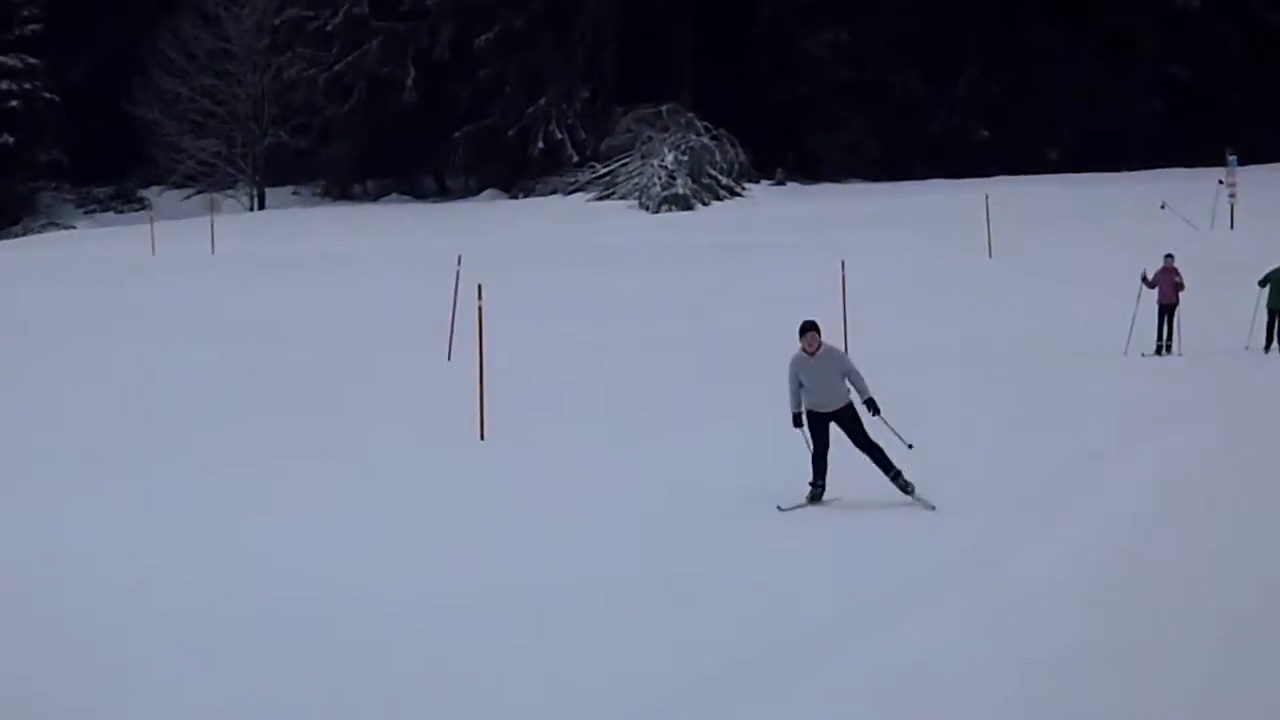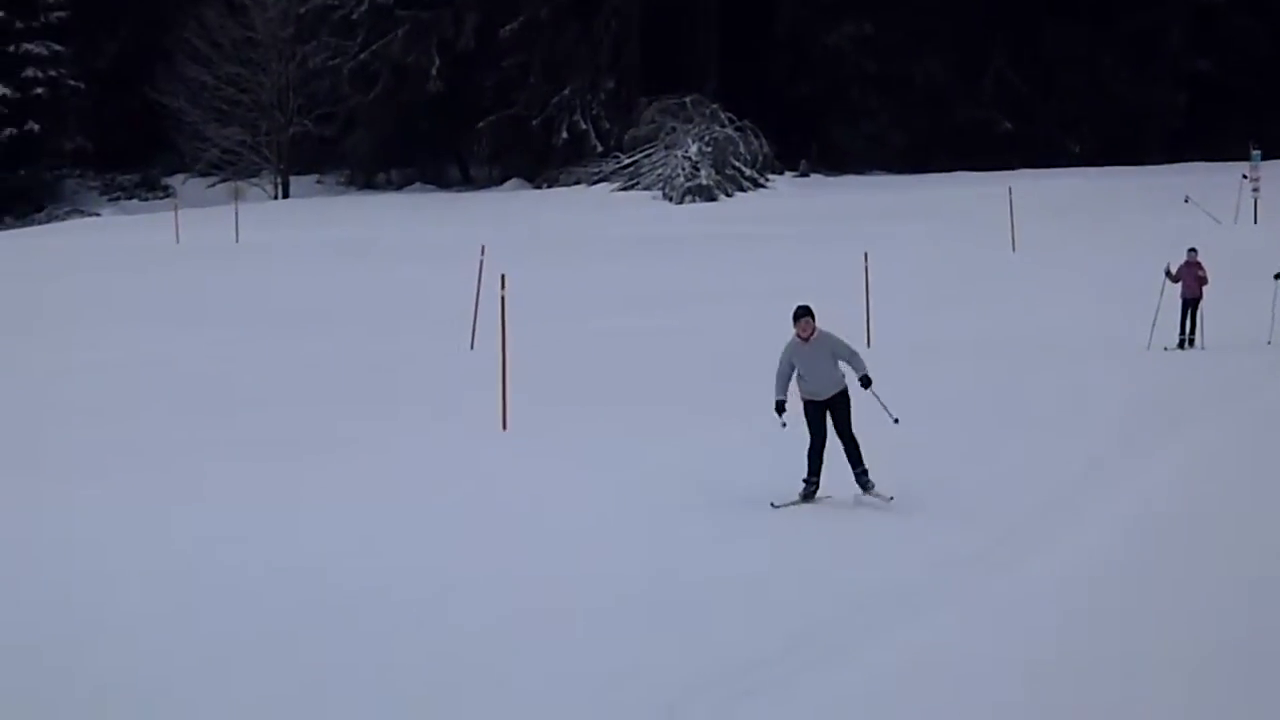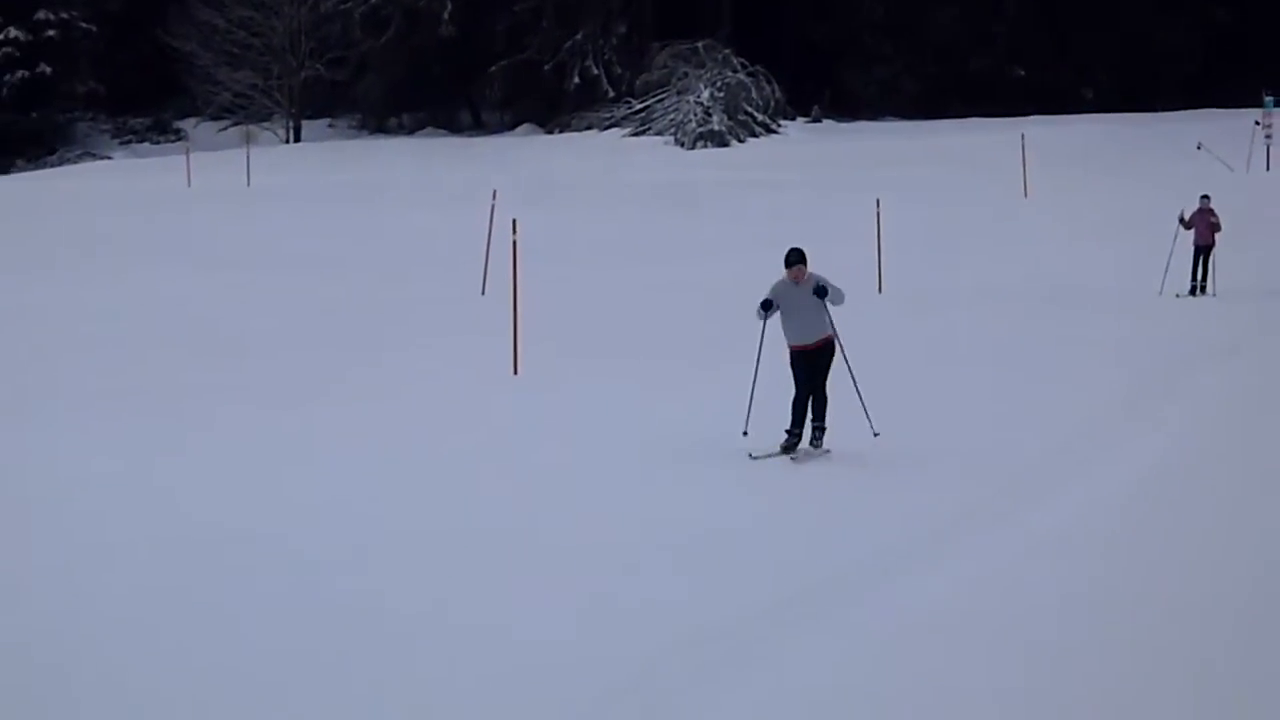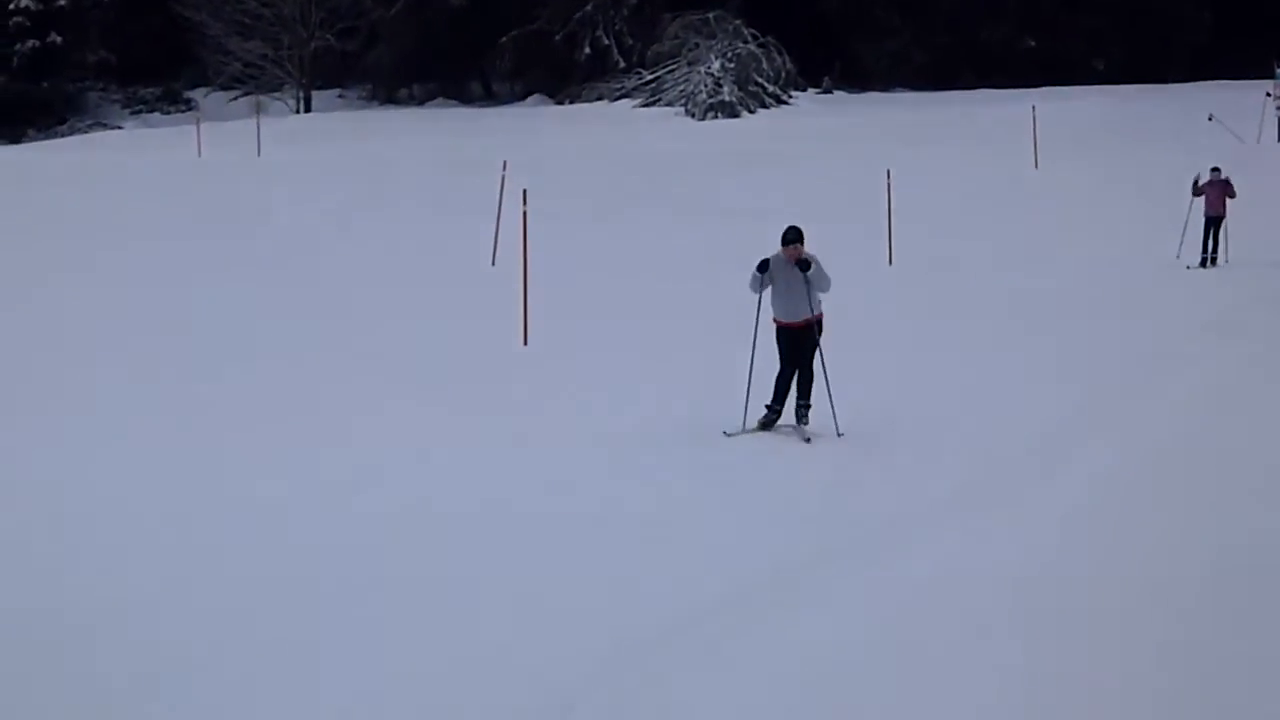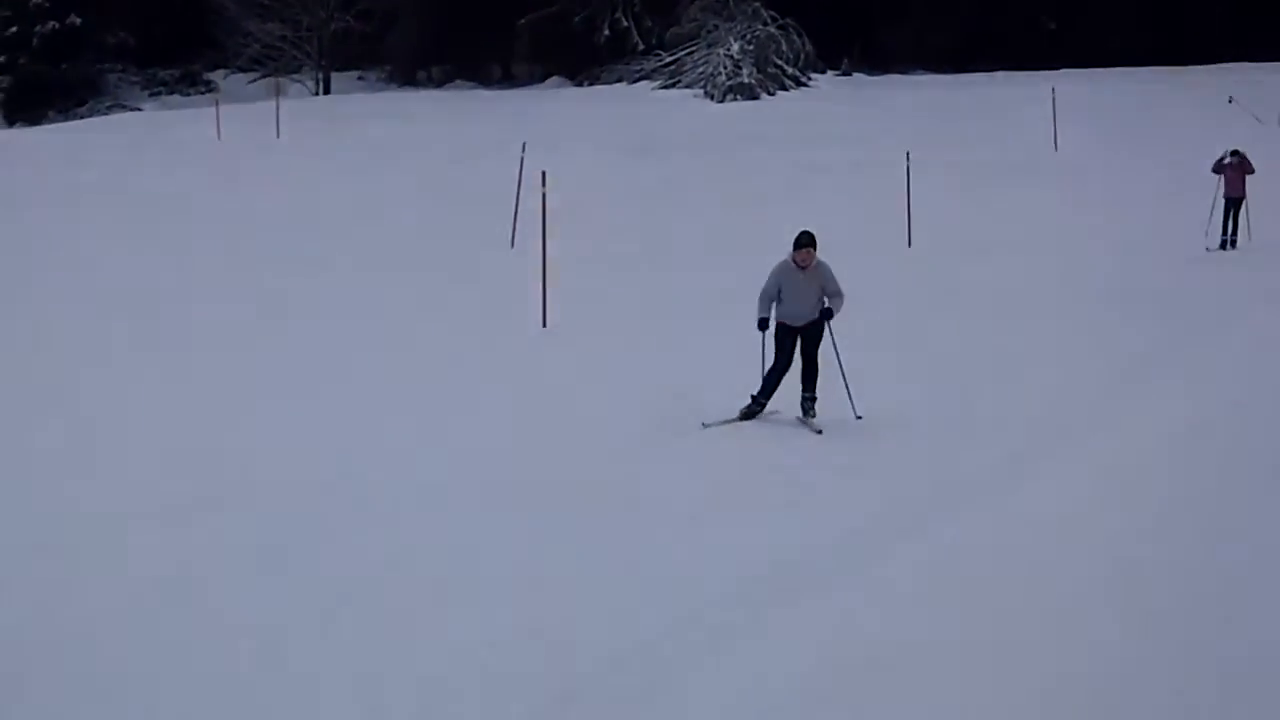
dt=0.2s
person 1, frame 1
left shoulder: (835, 355)
right shoulder: (797, 362)
left elbow: (854, 375)
right elbow: (795, 387)
left wrist: (867, 397)
right wrist: (796, 411)
left hip: (842, 406)
right hip: (815, 412)
left knee: (863, 442)
right knee: (820, 447)
left ankle: (896, 477)
right ankle: (818, 487)
person 1, frame 2
left shoulder: (829, 340)
right shoulder: (792, 348)
left elbow: (851, 355)
right elbow: (782, 374)
left wrist: (863, 373)
right wrist: (780, 399)
left hip: (838, 394)
right hip: (811, 400)
left knee: (845, 434)
right knee: (817, 440)
left ankle: (861, 475)
right ankle: (812, 483)
person 1, frame 3
left shoulder: (816, 281)
right shoulder: (779, 288)
left elbow: (839, 298)
right elbow: (762, 315)
left wrist: (826, 292)
right wrist: (764, 307)
left hip: (823, 343)
right hip: (798, 348)
left knee: (818, 386)
right knee: (802, 390)
left ankle: (817, 431)
right ankle: (794, 434)
person 1, frame 4
left shoulder: (810, 260)
right shoulder: (773, 263)
left elbow: (825, 286)
right elbow: (755, 287)
left wrist: (809, 269)
right wrist: (759, 271)
left hip: (811, 321)
right hip: (785, 324)
left knee: (805, 364)
right knee: (788, 367)
left ankle: (802, 408)
right ankle: (773, 411)
person 1, frame 5
left shoulder: (823, 270)
right shoulder: (782, 269)
left elbow: (837, 295)
right elbow: (766, 296)
left wrist: (830, 309)
right wrist: (763, 317)
left hip: (814, 321)
right hip: (786, 322)
left knee: (810, 357)
right knee: (781, 364)
left ankle: (808, 401)
right ankle: (757, 403)
